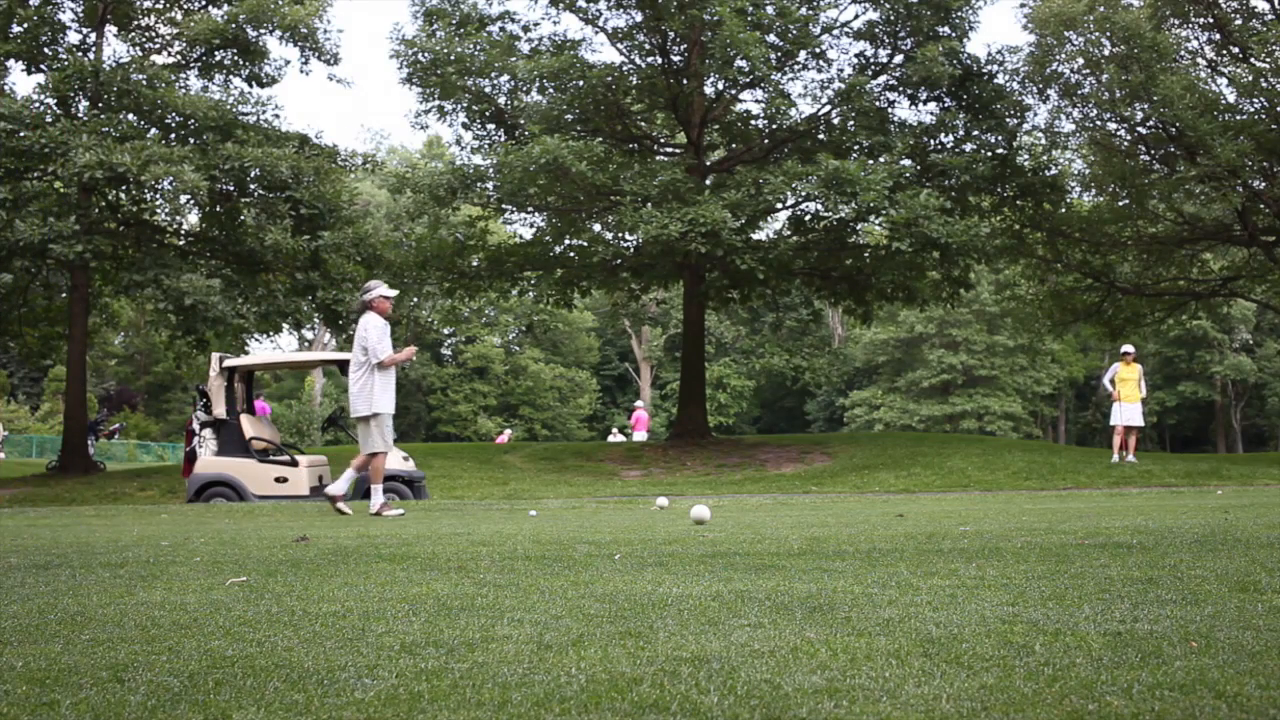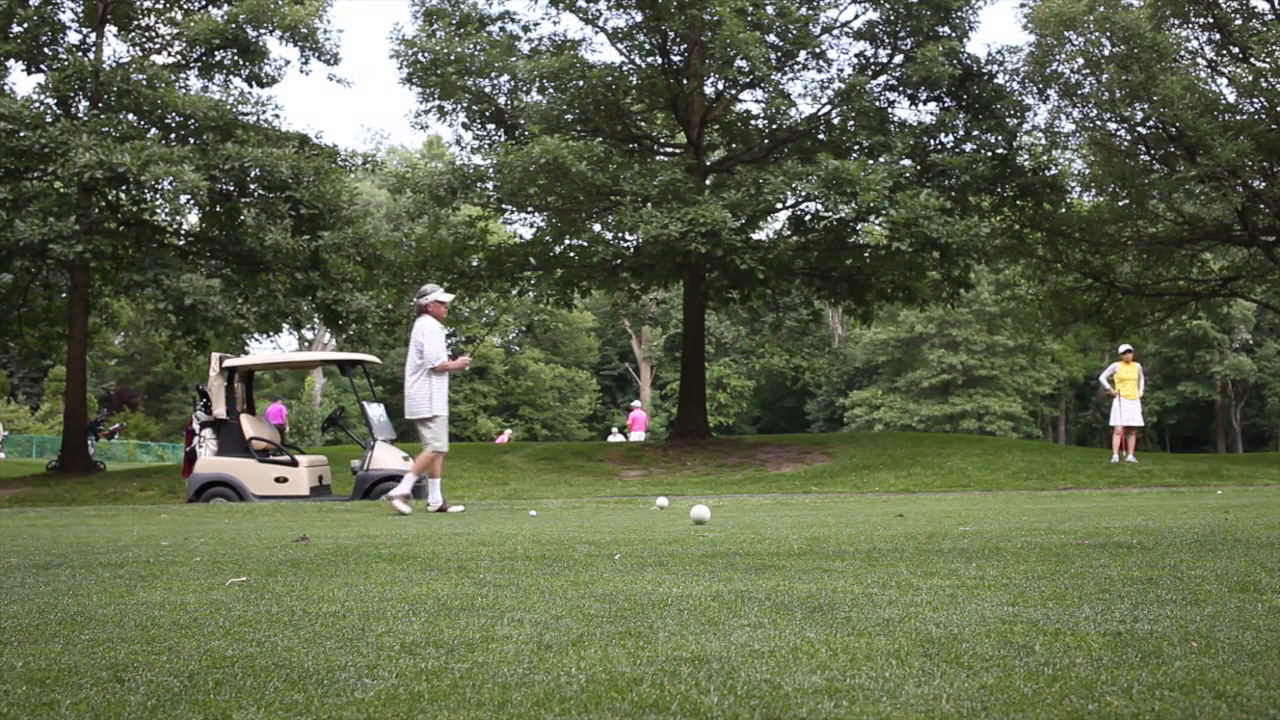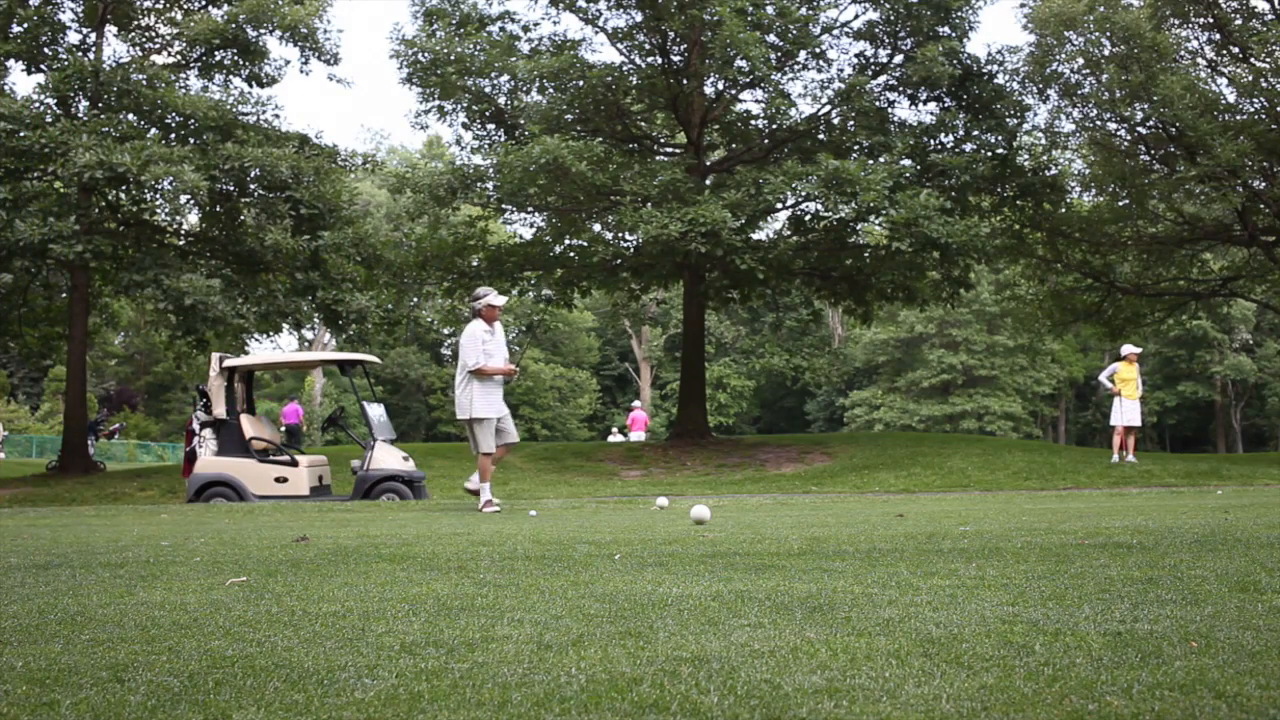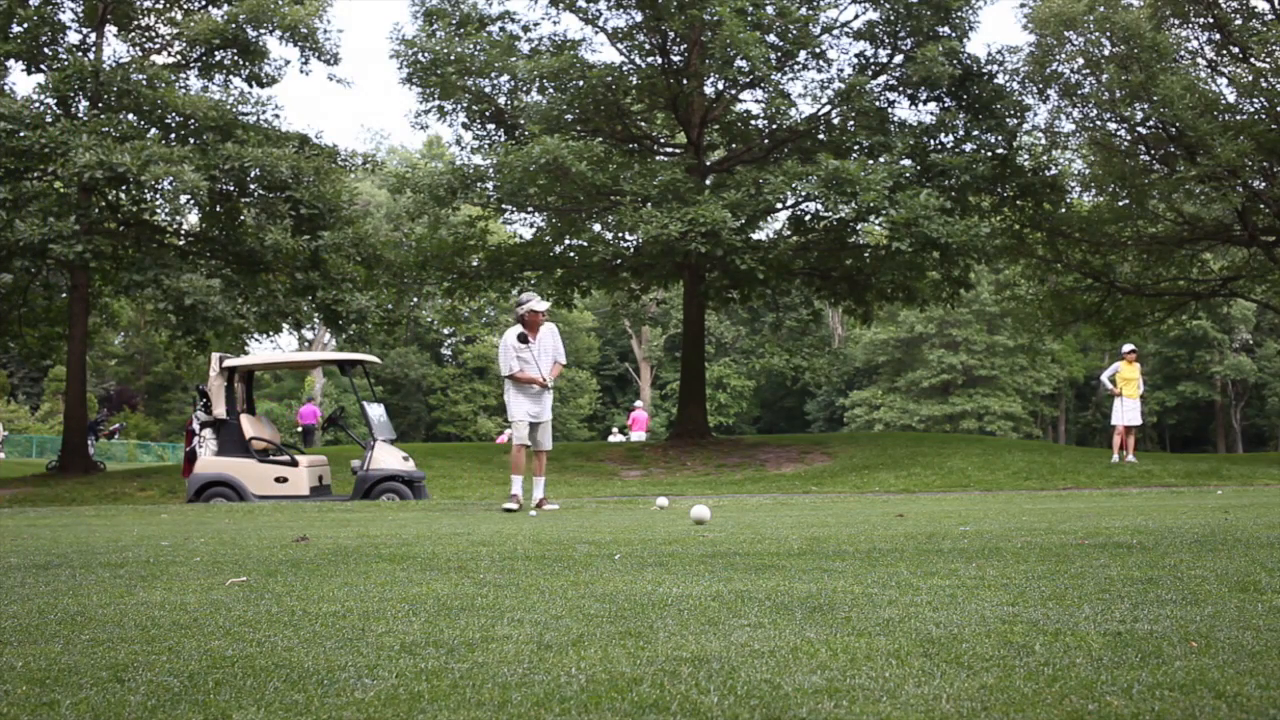
dt=0.7s
person 1, frame 1
left shoulder: (371, 322)
right shoulder: (374, 323)
right elbow: (383, 360)
left wrist: (399, 357)
right wrist: (403, 356)
left hip: (371, 397)
right hip: (372, 398)
left knee: (372, 450)
right knee: (379, 449)
left ankle: (338, 488)
right ankle: (377, 502)
person 1, frame 2
left shoulder: (426, 326)
right shoulder: (430, 327)
right elbow: (435, 364)
left wrist: (453, 365)
right wrist: (456, 364)
left hip: (425, 398)
right hip: (428, 399)
left knee: (437, 449)
right knee: (435, 449)
left ankle: (436, 500)
right ankle: (400, 491)
person 1, frame 3
left shoulder: (497, 327)
right shoulder: (473, 332)
left elbow: (502, 358)
right elbow: (475, 366)
left wrist: (508, 369)
right wrist: (502, 371)
left hip: (494, 398)
right hip: (477, 400)
left knee: (508, 439)
right knee: (485, 450)
left ankle: (477, 482)
right ankle: (486, 498)
person 1, frame 4
left shoulder: (551, 330)
right shoulder: (510, 337)
left elbow: (560, 360)
right elbow: (510, 372)
left wrist: (550, 378)
right wrist: (535, 380)
left hip: (543, 399)
right hip: (519, 398)
left knee: (542, 448)
right knee: (520, 443)
left ankle: (538, 496)
right ankle: (515, 493)
